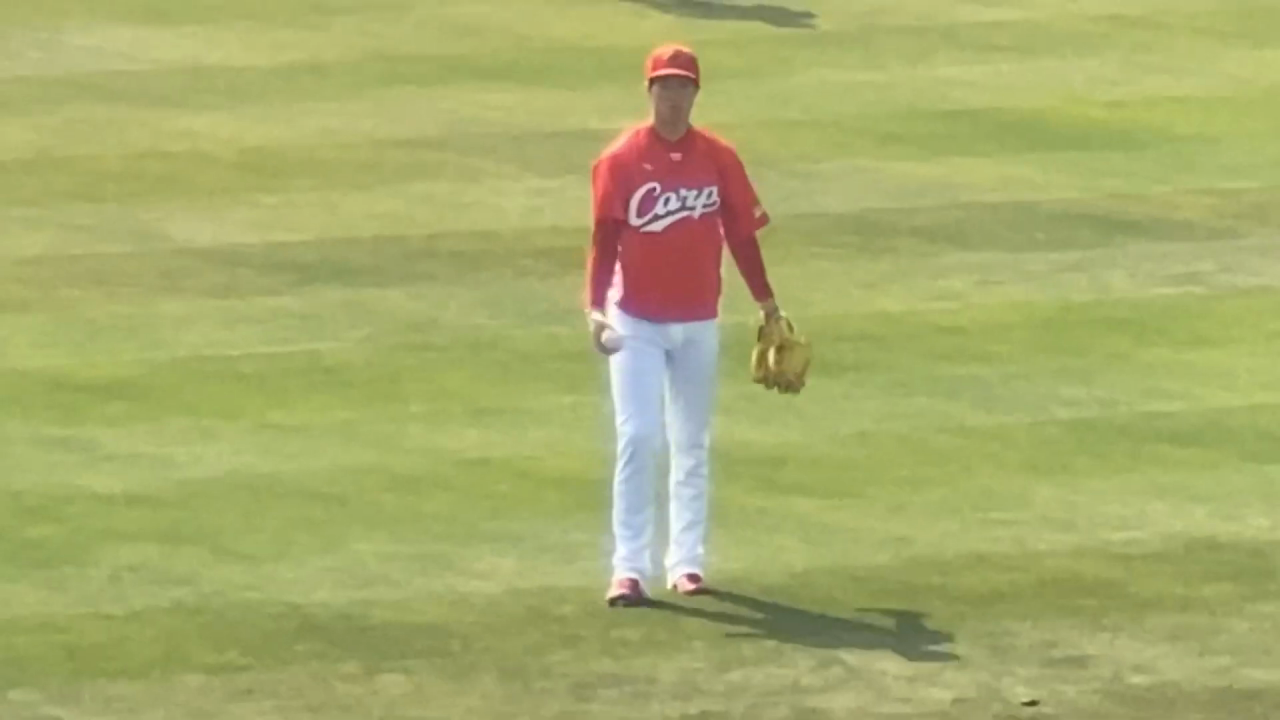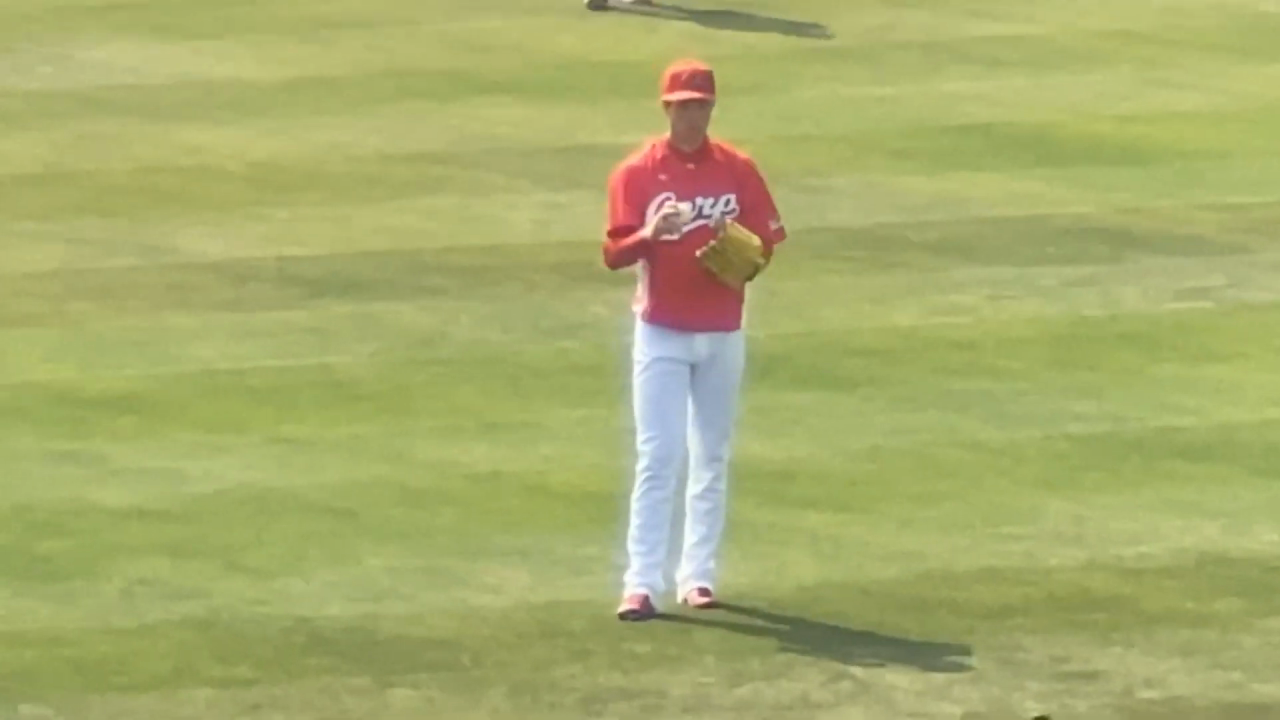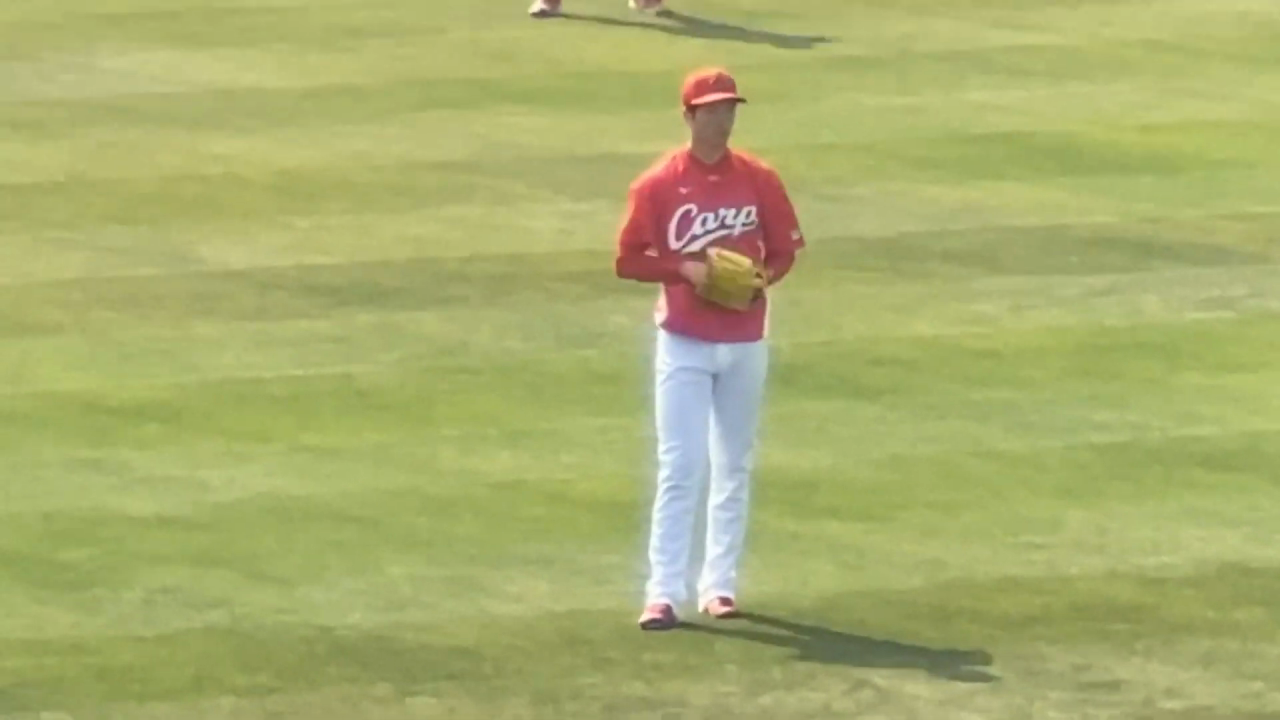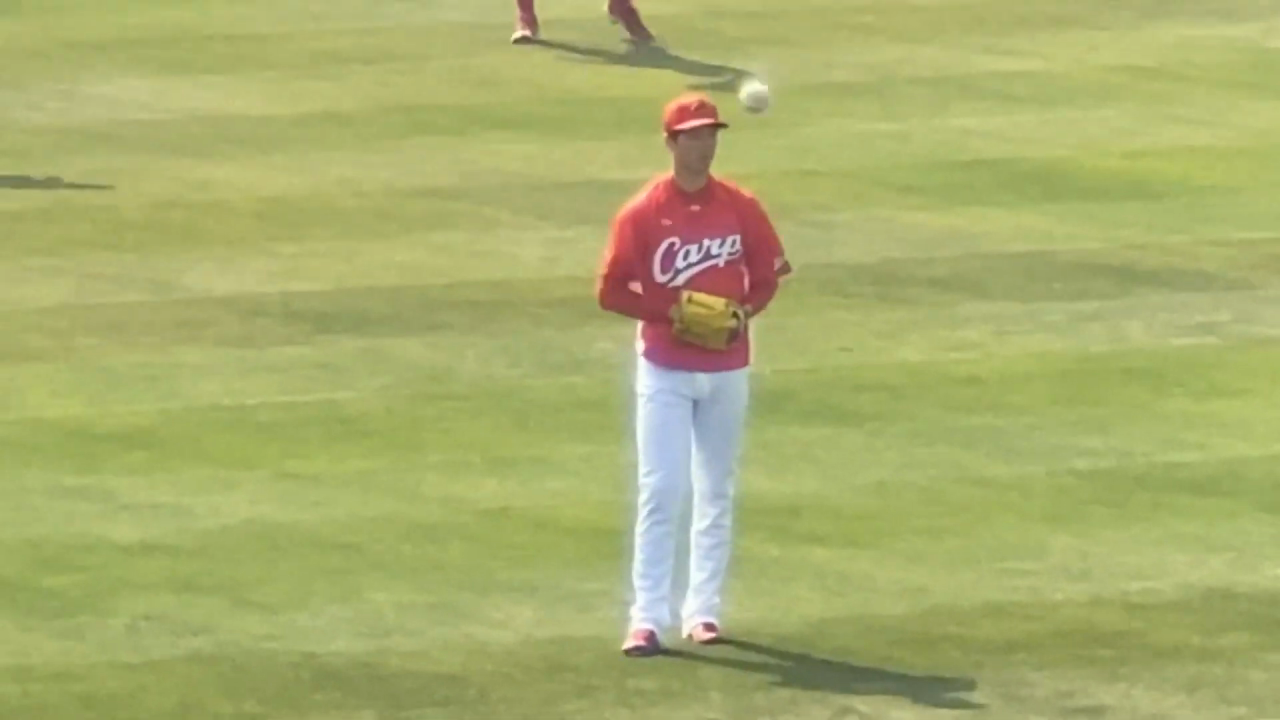
dt=0.7s
person 1, frame 1
left shoulder: (719, 157)
right shoulder: (618, 160)
left elbow: (741, 235)
right elbow: (604, 240)
left wrist: (766, 304)
right wrist: (596, 306)
left hip: (699, 322)
right hip: (637, 321)
left knee: (692, 445)
right knee: (638, 440)
left ankle: (686, 561)
right ankle: (630, 566)
person 1, frame 2
left shoulder: (738, 168)
right shoulder: (635, 172)
left elbow: (765, 244)
right elbow: (613, 254)
right wrist: (651, 233)
left hip: (723, 333)
right hip: (661, 333)
left knee: (712, 458)
right knee: (658, 457)
left ankle: (698, 575)
right ankle: (641, 582)
person 1, frame 3
left shoulder: (759, 178)
right shoulder: (657, 183)
left elbow: (785, 250)
right elbow: (627, 260)
left wrist: (760, 279)
right wrist: (681, 270)
left hip: (746, 342)
right hip: (684, 342)
left knee: (734, 466)
right knee: (681, 465)
left ankle: (719, 584)
right ankle: (664, 591)
person 1, frame 4
left shoulder: (741, 206)
right shoulder: (641, 212)
left elbow: (767, 276)
right elbow: (611, 292)
left wrist: (744, 311)
right wrist: (672, 311)
left hip: (727, 370)
right hip: (665, 370)
left knee: (716, 493)
right knee: (661, 490)
left ankle: (703, 611)
right ankle: (648, 618)
